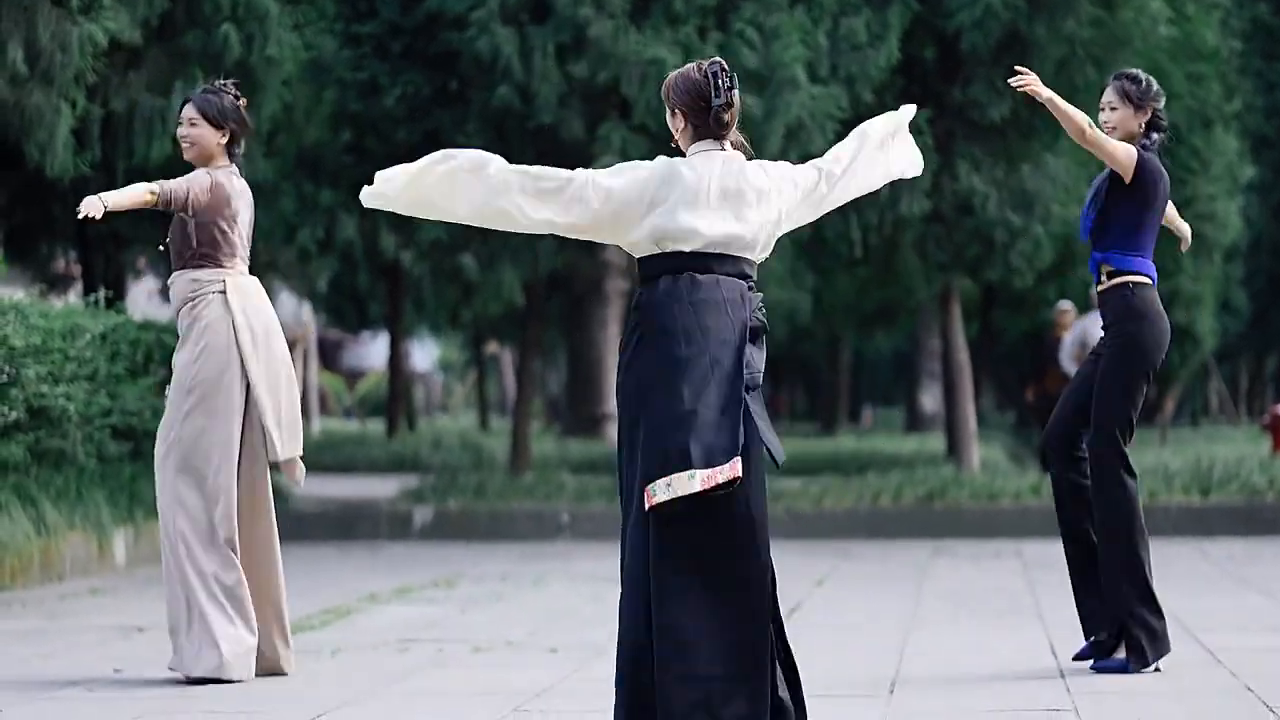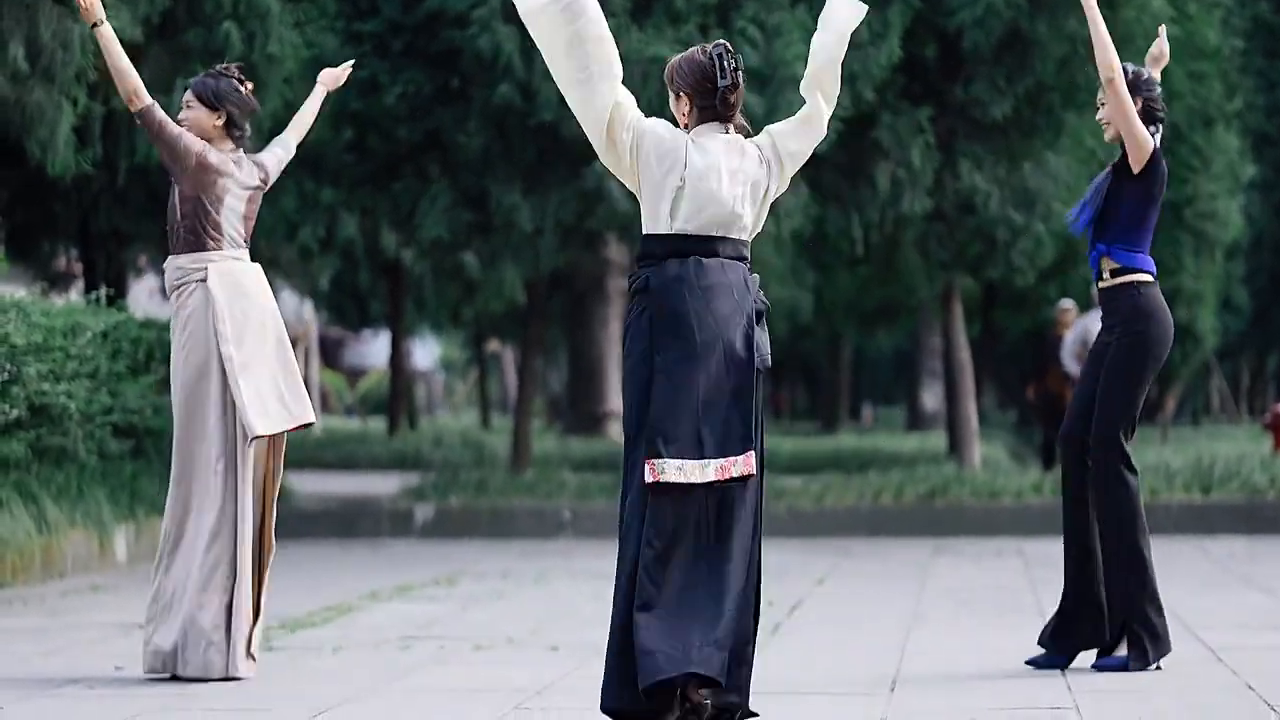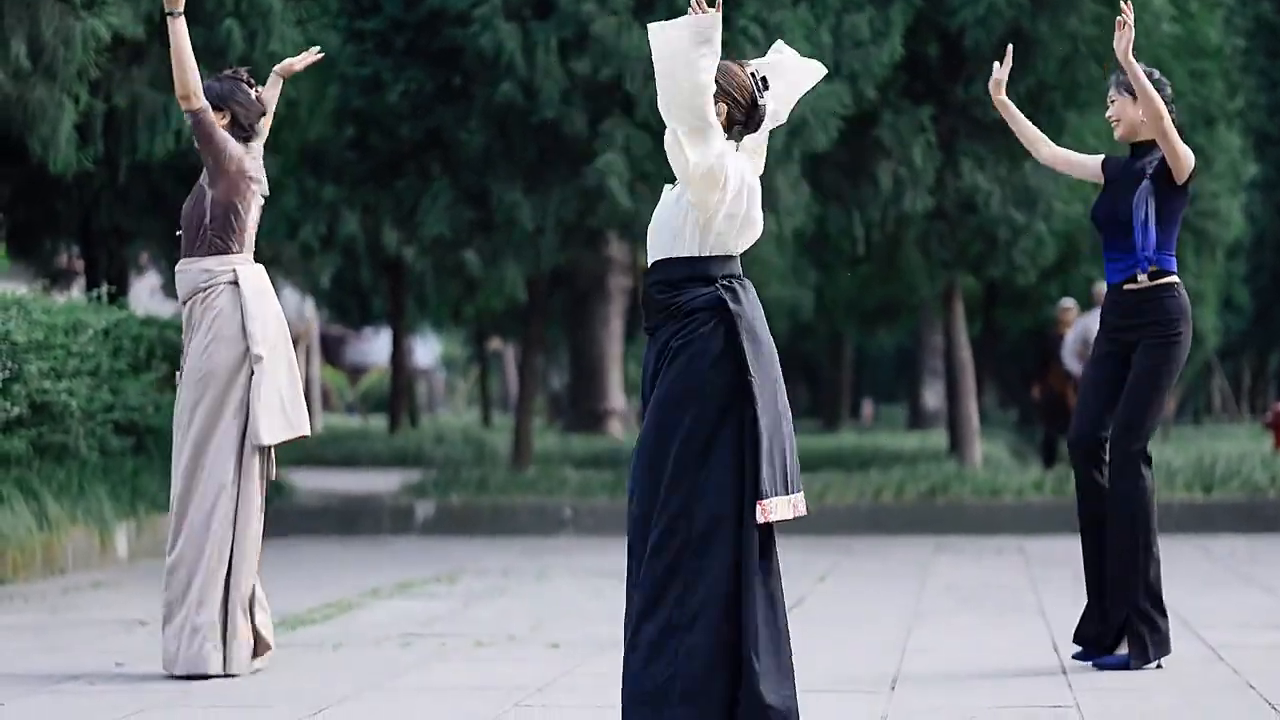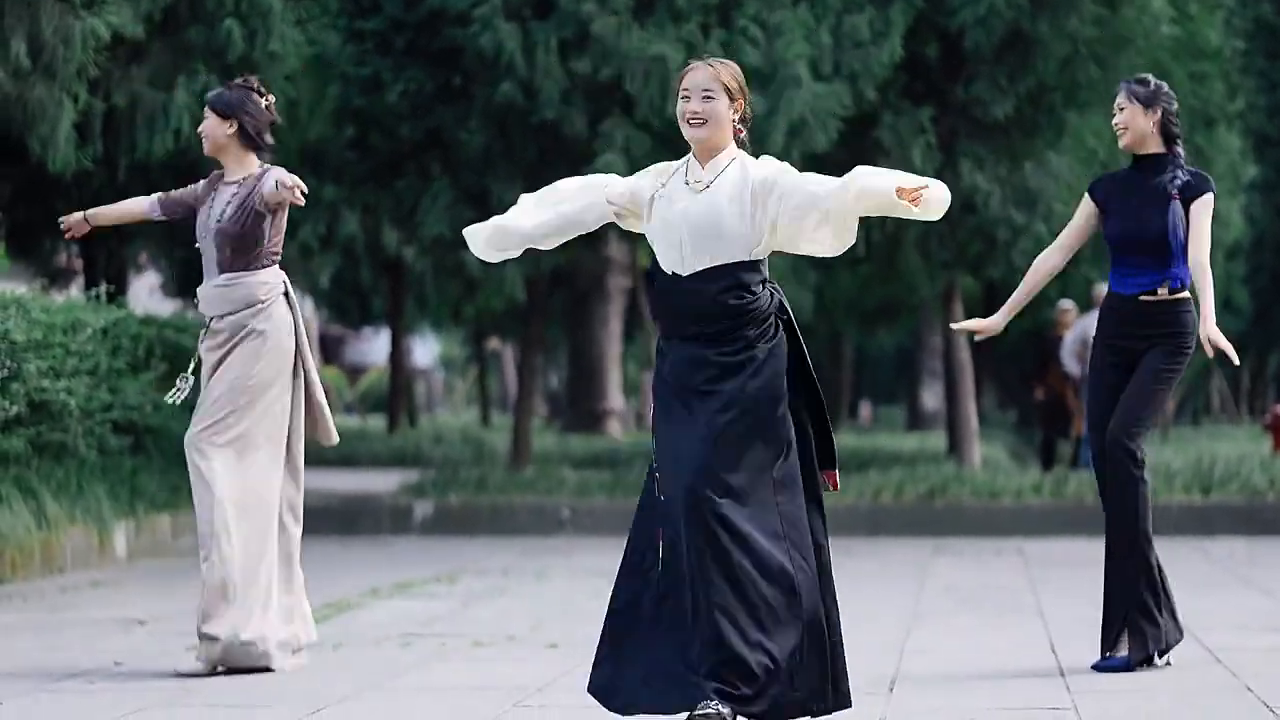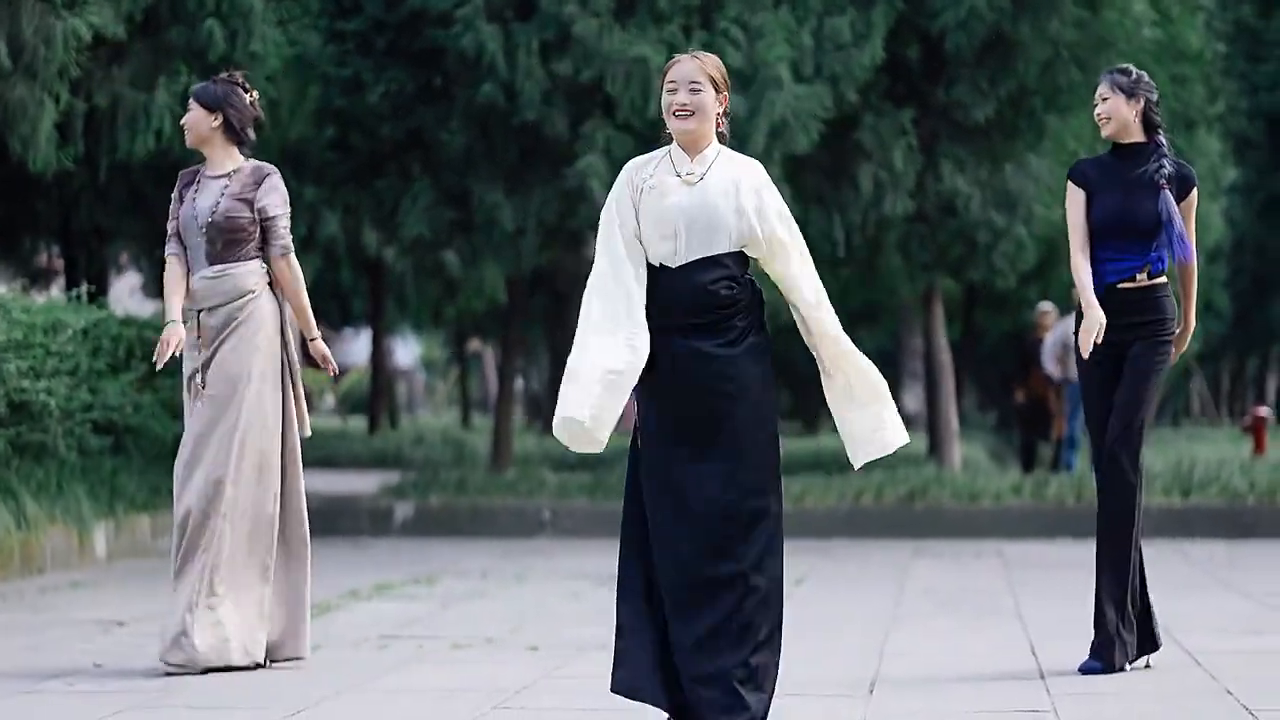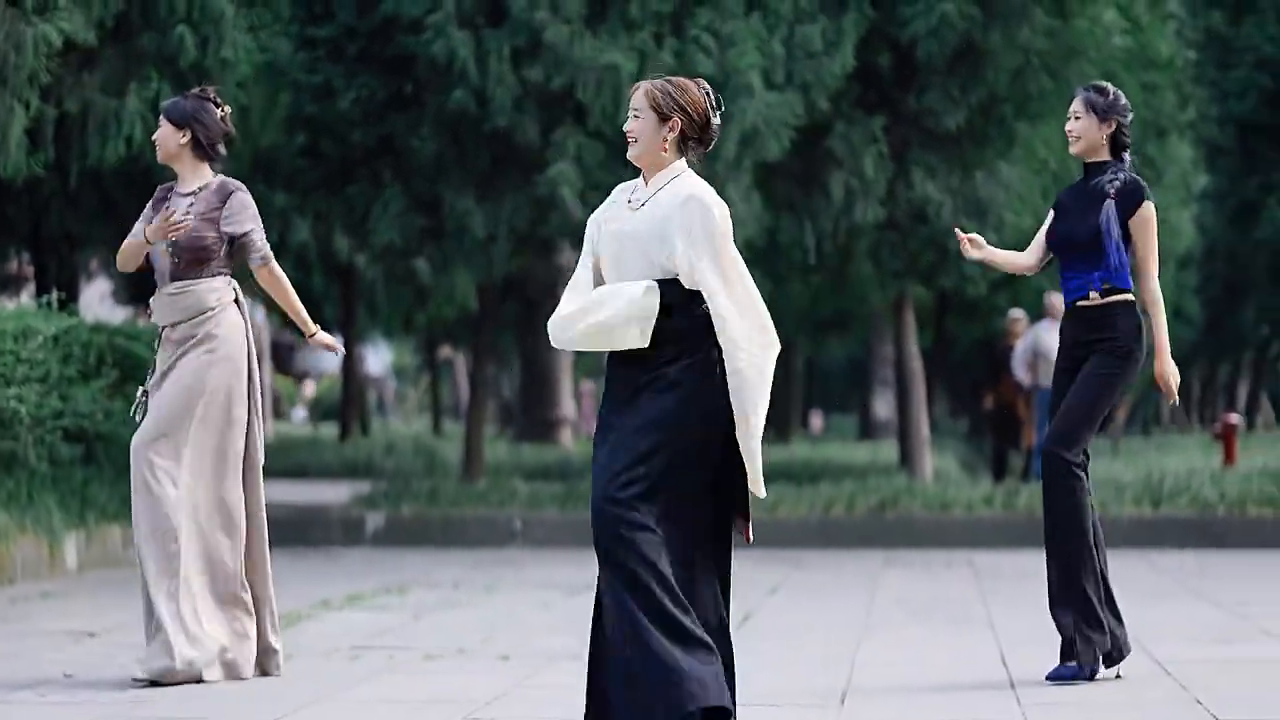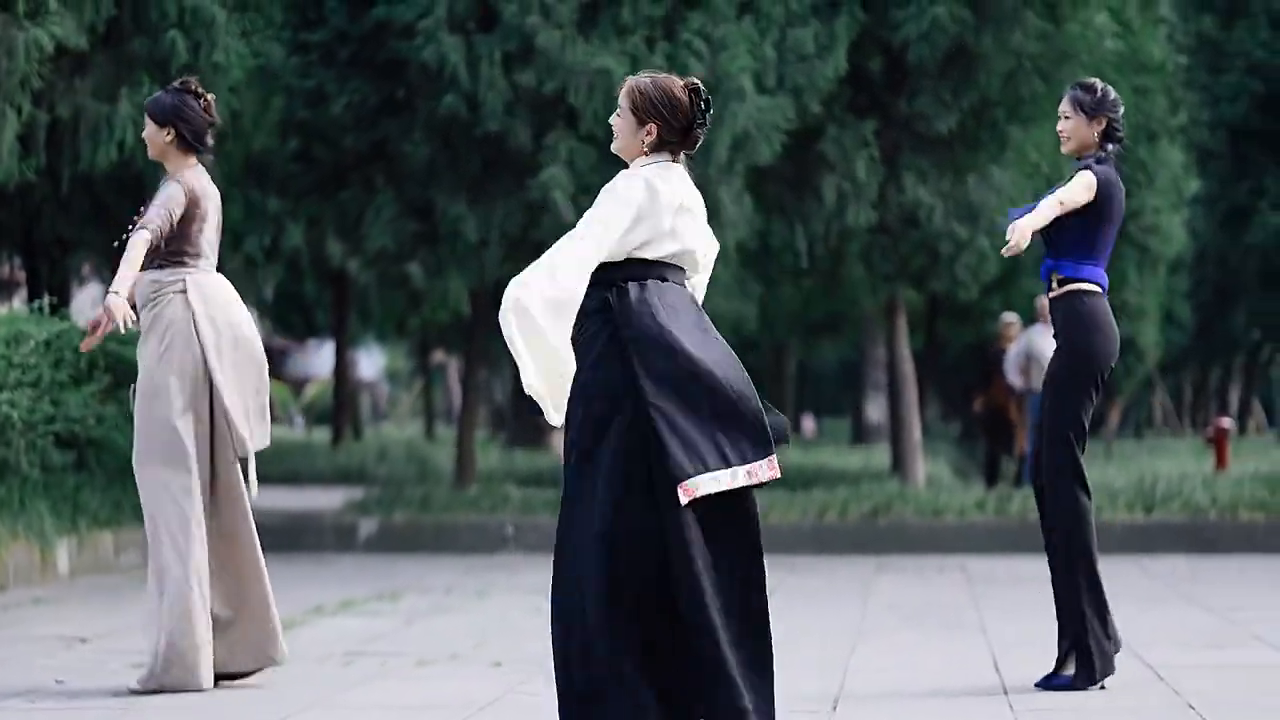
dt=0.3s
person 1, frame 1
left shoulder: (658, 181)
right shoulder: (766, 180)
left elbow: (549, 193)
right elbow: (831, 172)
left wrist: (423, 182)
right wrist: (892, 134)
left hip: (670, 337)
right hip: (735, 337)
left knee: (670, 518)
right knee: (722, 519)
person 1, frame 2
left shoulder: (663, 147)
right shoulder: (763, 156)
left elbow: (597, 88)
right elbow: (815, 106)
left hip: (671, 316)
right hip: (735, 317)
left knee: (665, 495)
right knee: (711, 497)
person 1, frame 3
left shoulder: (714, 168)
right shoulder: (730, 159)
left elbow: (691, 120)
right elbow: (728, 116)
right wrist: (782, 62)
left hip: (701, 341)
right hip: (714, 341)
left knee: (688, 507)
right knee: (714, 509)
person 1, frame 4
left shoulder: (763, 178)
right shoulder: (656, 184)
left elbow: (835, 199)
right elbow: (588, 200)
left wrist: (897, 188)
right wrist: (511, 226)
left hip: (747, 358)
right hip: (683, 363)
left knee: (707, 494)
right knee: (685, 509)
person 1, frame 5
left shoulder: (747, 176)
right shoulder: (637, 177)
left elbow: (794, 271)
right elbow: (614, 274)
left wrist: (839, 358)
right wrist: (596, 375)
left hip: (733, 352)
right hip: (665, 356)
left knee: (733, 503)
right knee: (670, 506)
person 1, frame 6
left shoulder: (696, 203)
right shoulder: (618, 203)
left elbow: (733, 305)
right elbow: (582, 302)
right wrist: (624, 311)
left hip: (679, 377)
right hip: (628, 378)
left knee: (629, 510)
right knee: (679, 529)
person 1, frame 7
left shoulder: (635, 186)
right shoulder: (684, 193)
left elbow: (582, 245)
left wrist: (532, 296)
left hip: (628, 341)
right hip: (673, 344)
left knee: (617, 519)
right knee: (680, 527)
person 2, frame 1
left shoulder: (206, 181)
right shoulder: (236, 189)
left elbow: (154, 189)
left wrist: (104, 198)
left hip: (217, 326)
right hip: (229, 326)
left knee: (195, 468)
right knee: (228, 477)
left ankle: (220, 643)
right ankle: (252, 638)
person 2, frame 2
left shoulder: (197, 160)
right shoulder: (253, 168)
left elbow: (134, 98)
right elbow: (291, 139)
right wrist: (321, 87)
left hip: (211, 309)
right hip: (246, 302)
left knee: (215, 460)
right knee: (240, 458)
left ankle: (215, 640)
right ankle: (229, 632)
person 2, frame 3
left shoulder: (228, 160)
right shoulder: (247, 161)
left elbow: (188, 96)
right elbow: (259, 126)
right wrist: (279, 76)
left hip: (224, 315)
right hip: (231, 316)
left knee: (216, 464)
right knee: (229, 466)
left ankle: (214, 639)
right ankle: (235, 627)
person 2, frame 4
left shoulder: (271, 180)
right shoulder: (213, 187)
left elbow: (288, 194)
right elbow: (156, 207)
left wrist: (292, 190)
right wrist: (93, 216)
left hip: (262, 332)
right hip: (224, 337)
left knee: (217, 455)
right knee: (248, 477)
left ankle: (246, 630)
right ankle: (272, 627)
person 2, frame 5
left shoulder: (264, 177)
right shoulder: (187, 183)
left elbow: (282, 257)
right elbow: (175, 259)
left wrist: (312, 333)
right wrist: (173, 323)
left hip: (253, 324)
right hip: (206, 330)
left knee: (232, 461)
right knee: (215, 463)
left ankle: (219, 630)
right ankle: (261, 623)
person 2, frame 6
left shoulder: (231, 196)
right shoulder: (165, 197)
left elbow: (264, 266)
right elbow: (130, 257)
left wrist: (309, 329)
right wrist: (151, 235)
left hip: (214, 341)
right hip: (179, 344)
left knee: (160, 459)
right knee: (210, 484)
left ankle: (191, 646)
right ankle: (235, 638)
person 2, frame 7
left shoulder: (179, 186)
right shoulder: (198, 187)
left elbow: (143, 238)
left wrist: (118, 293)
right wrist: (114, 304)
left hip: (182, 327)
right hip: (190, 326)
left knee: (174, 475)
right knee: (209, 481)
left ankle: (184, 654)
right ankle: (235, 640)
person 3, frame 1
left shoulder: (1137, 161)
right shoulder: (1141, 173)
left elbow: (1085, 133)
left wrist: (1046, 95)
right wrist: (1177, 222)
left hip: (1133, 322)
right hip: (1125, 326)
left knee: (1106, 457)
right knee: (1061, 443)
left ankle: (1137, 634)
right ankle: (1109, 617)
person 3, frame 2
left shoulder: (1144, 156)
right shoulder: (1133, 163)
left elbow: (1117, 83)
left wrist: (1091, 9)
right wrist: (1153, 69)
left hip: (1136, 319)
right hip: (1119, 322)
left knee: (1107, 453)
right knee: (1077, 446)
left ankle: (1141, 635)
right ankle: (1082, 623)
person 3, frame 3
left shoulder: (1175, 165)
right shoulder: (1116, 168)
left elbow: (1162, 119)
right elbow: (1046, 151)
left wrist: (1128, 59)
right wrist: (1002, 100)
left hip: (1160, 317)
right hip: (1117, 321)
left knee: (1127, 453)
right knee: (1085, 445)
left ankle: (1141, 630)
right ankle: (1109, 614)
person 3, frame 4
left shoulder: (1194, 184)
right shoulder: (1108, 186)
left elbow: (1198, 257)
right elbow: (1057, 253)
left wrist: (1209, 319)
right wrist: (1003, 316)
left hip: (1167, 331)
right hip: (1114, 330)
left knee: (1121, 448)
right knee: (1109, 460)
left ankle: (1141, 628)
right ankle: (1149, 622)
person 3, frame 5
left shoulder: (1176, 174)
right shoulder: (1085, 173)
left elbow: (1186, 255)
right elbow: (1078, 250)
left wrist: (1187, 319)
right wrist: (1089, 309)
left hip: (1149, 318)
right hip: (1099, 319)
left knee: (1121, 446)
right knee: (1107, 460)
left ankle: (1115, 635)
right ankle: (1132, 629)
person 3, frame 6
left shoulder: (1131, 191)
right shoulder: (1069, 196)
left elbow: (1148, 275)
right elbow: (1031, 260)
left wrist: (1164, 351)
right wrist: (984, 254)
left hip: (1114, 336)
right hip: (1076, 338)
left knee: (1061, 453)
right knee: (1064, 463)
left ankle: (1088, 638)
right ankle: (1101, 631)
person 3, frame 7
left shoulder: (1092, 176)
right shoulder: (1098, 181)
left elbow: (1059, 201)
left wrist: (1029, 221)
left hip: (1083, 330)
right hip: (1081, 330)
left knee: (1060, 471)
right knee: (1049, 471)
left ankle: (1086, 650)
right ankle: (1090, 638)
